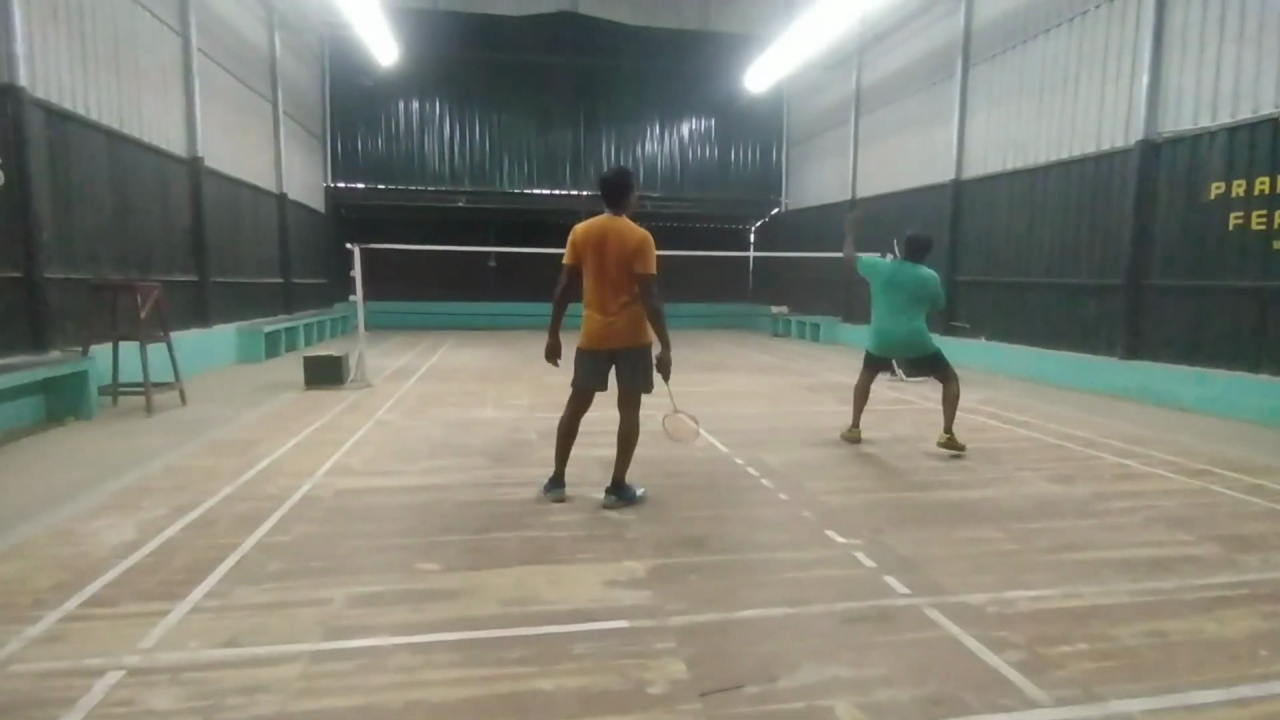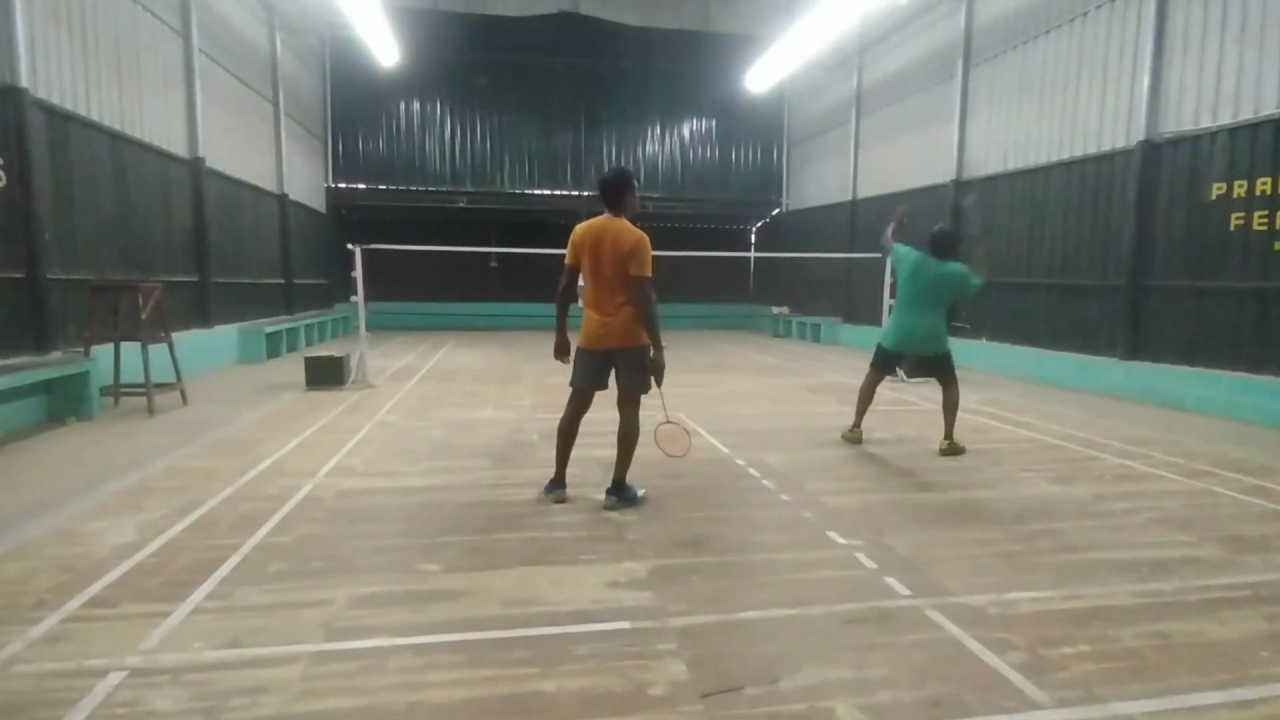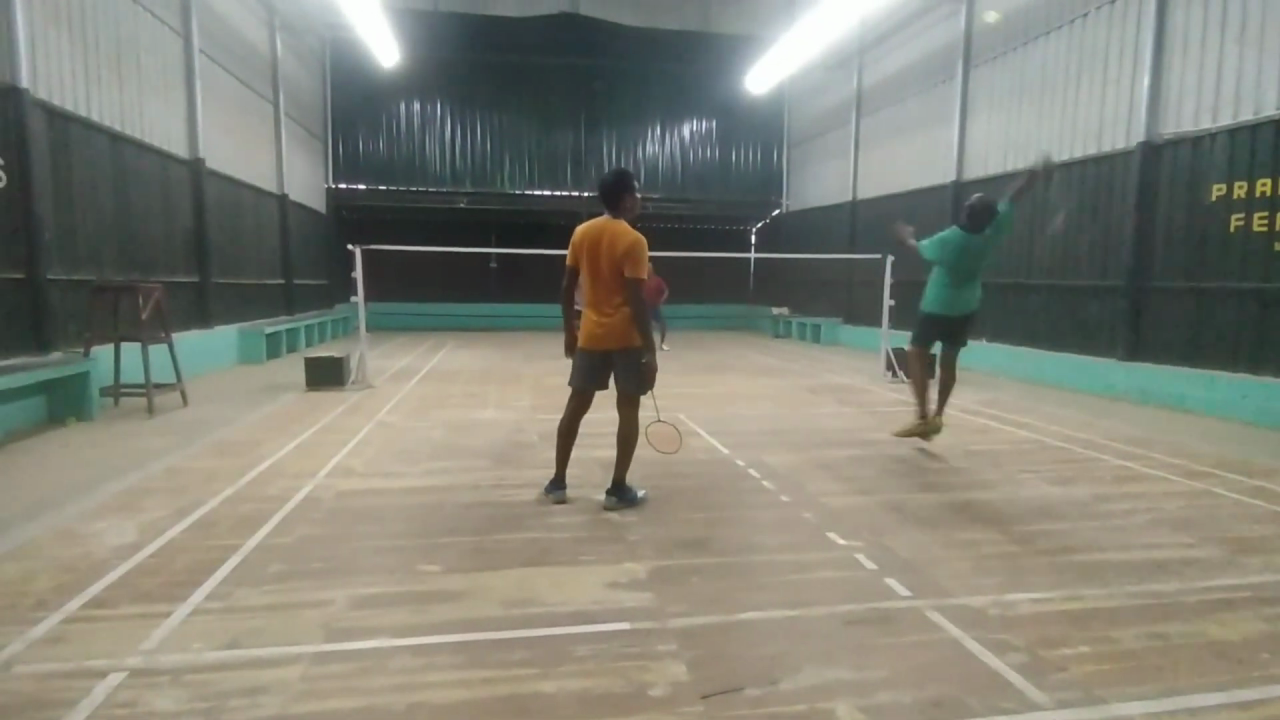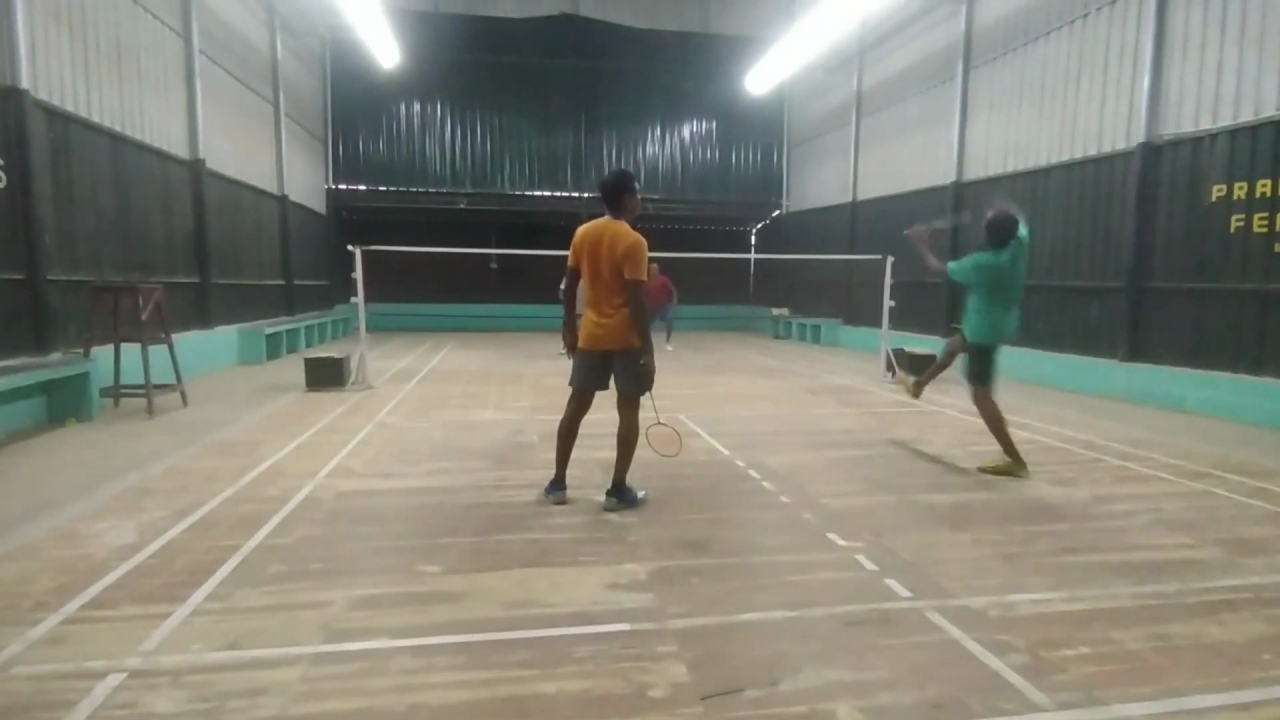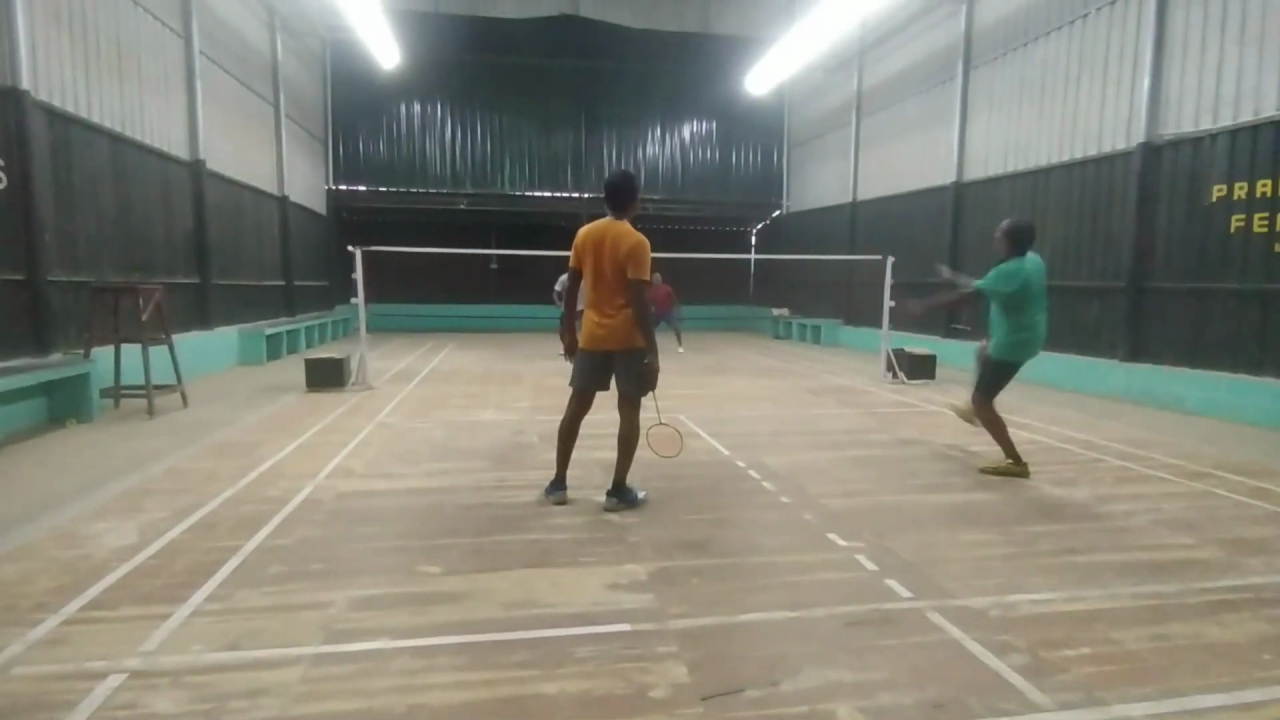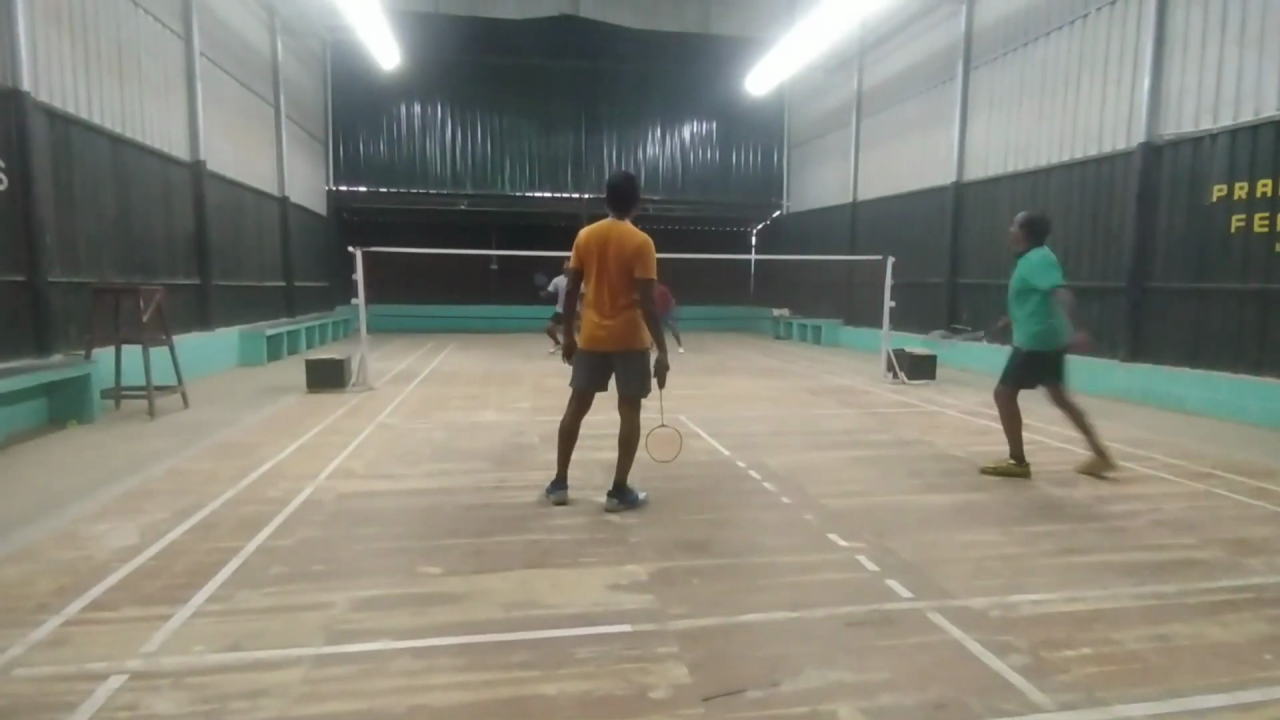
dt=0.2s
person 1, frame 1
left shoulder: (580, 232)
right shoulder: (640, 238)
left elbow: (564, 287)
right elbow: (649, 297)
left wrist: (553, 334)
right wrist: (664, 346)
left hip: (593, 336)
right hip: (632, 337)
left knee: (576, 406)
right knee: (629, 410)
left ankle: (556, 481)
right ankle: (617, 488)
person 1, frame 2
left shoulder: (580, 232)
right shoulder: (636, 239)
left elbow: (565, 288)
right elbow: (642, 300)
left wrist: (560, 332)
right wrist: (657, 349)
left hip: (592, 336)
right hip: (630, 337)
left knee: (576, 406)
right knee: (629, 410)
left ankle: (558, 482)
right ankle: (618, 489)
person 1, frame 3
left shoulder: (581, 233)
right shoulder: (633, 241)
left elbow: (567, 287)
right elbow: (636, 301)
left wrist: (569, 329)
right wrist: (650, 351)
left hip: (591, 336)
right hip: (627, 338)
left knee: (575, 407)
right knee: (628, 411)
left ankle: (558, 482)
right ankle: (618, 489)
person 1, frame 4
left shoulder: (582, 234)
right shoulder: (633, 242)
left elbow: (569, 287)
right elbow: (635, 303)
left wrist: (570, 328)
right wrist: (648, 352)
left hip: (591, 336)
right hip: (626, 339)
left knee: (576, 407)
right knee: (628, 411)
left ankle: (558, 483)
right ankle: (618, 490)
person 1, frame 5
left shoulder: (584, 235)
right shoulder: (636, 242)
left elbow: (571, 289)
right elbow: (638, 302)
left wrist: (568, 331)
right wrist: (652, 352)
left hip: (591, 337)
right hip: (628, 339)
left knee: (576, 408)
right knee: (629, 412)
left ankle: (558, 484)
right ankle: (618, 491)
person 1, frame 6
left shoulder: (585, 236)
right shoulder: (641, 242)
left elbow: (571, 290)
right elbow: (646, 301)
left wrist: (567, 334)
right wrist: (661, 350)
left hip: (591, 337)
right hip: (629, 340)
left knee: (576, 408)
right knee: (630, 412)
left ankle: (559, 484)
right ankle: (619, 491)
person 2, frame 1
left shoulder: (880, 267)
right shoulder: (931, 278)
left elbow: (850, 256)
right elbow: (937, 308)
left wrist: (850, 231)
left hip: (884, 338)
right hip: (918, 341)
left knee: (866, 377)
right knee: (950, 379)
left ankle: (854, 429)
right ankle: (947, 434)
person 2, frame 2
left shoulder: (909, 258)
right shoulder: (958, 273)
left elbow: (887, 242)
right elbow: (977, 285)
left wrist: (896, 222)
left hip: (898, 335)
right hip: (932, 339)
left knee: (873, 377)
right knee: (950, 383)
left ankle: (855, 428)
right ankle: (949, 440)
person 2, frame 3
left shoulder: (947, 240)
right shoulder: (993, 230)
left elbow: (921, 250)
right elbow: (1012, 194)
left wrist: (906, 238)
right wrist: (1037, 172)
left hip: (938, 306)
right hip: (966, 306)
left knee: (916, 357)
right knee: (948, 360)
left ankle: (923, 419)
right ankle: (936, 417)
person 2, frame 4
left shoulder: (979, 263)
right shoulder: (1019, 243)
left elbow: (939, 269)
right elbow: (1018, 217)
left wrist: (921, 245)
right wrist: (1004, 206)
left hip: (984, 331)
right hip: (1002, 325)
left knee: (980, 394)
right knee: (954, 343)
left ankle: (1014, 459)
right ankle: (919, 384)
person 2, frame 5
left shoulder: (1008, 271)
right shoulder: (1033, 260)
left elbow: (969, 294)
left wrist: (926, 304)
left hip: (1010, 344)
right hip: (1029, 338)
left knee: (982, 402)
right knee: (985, 351)
left ankle: (1016, 462)
right ankle: (975, 411)
person 2, frame 6
left shoulder: (1035, 260)
right shoulder: (1035, 258)
left elbow: (1061, 293)
left wrist: (1072, 329)
right wrist: (1008, 320)
left hip: (1035, 340)
right hip: (1051, 339)
left knee: (1003, 395)
right knee: (1059, 397)
left ankle: (1017, 461)
right ankle: (1099, 456)
